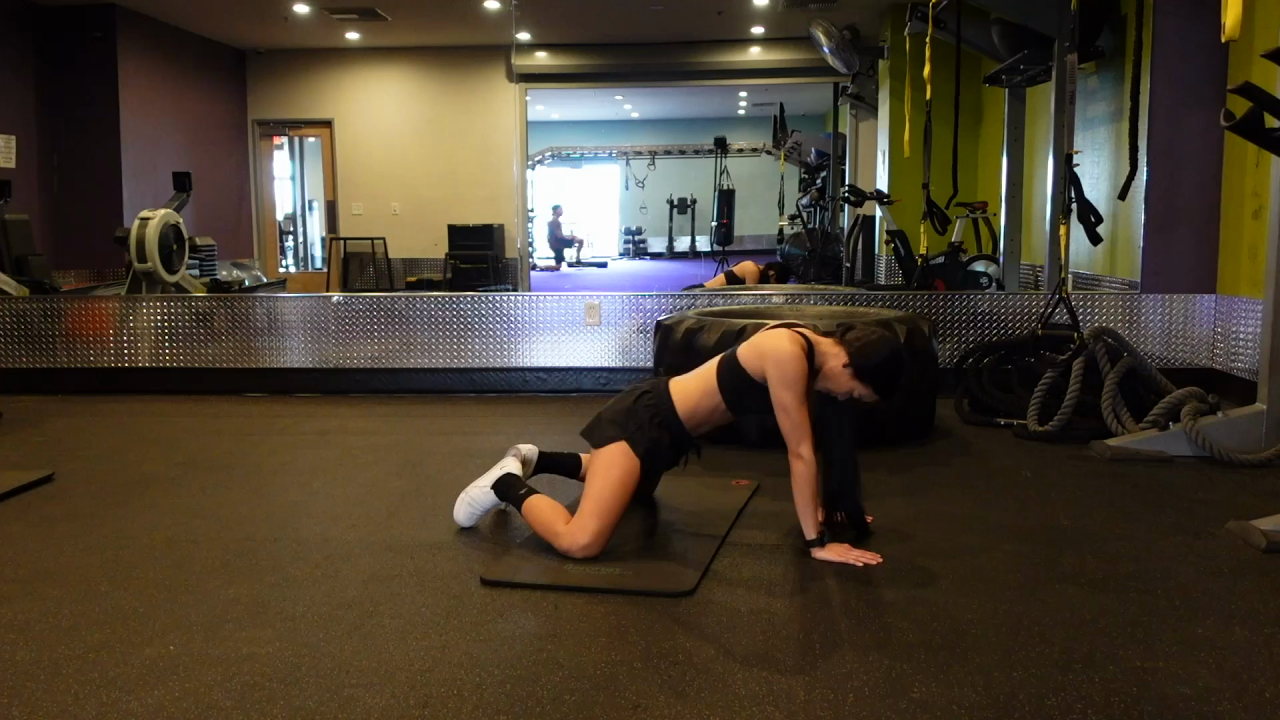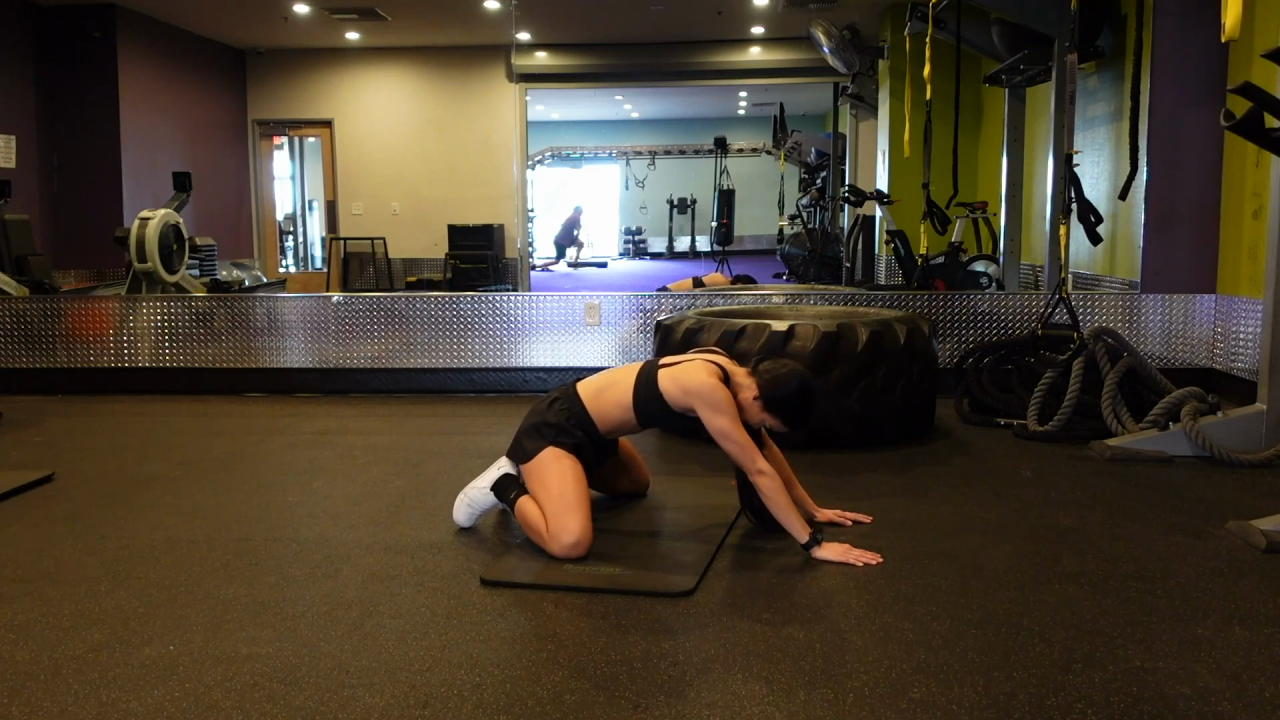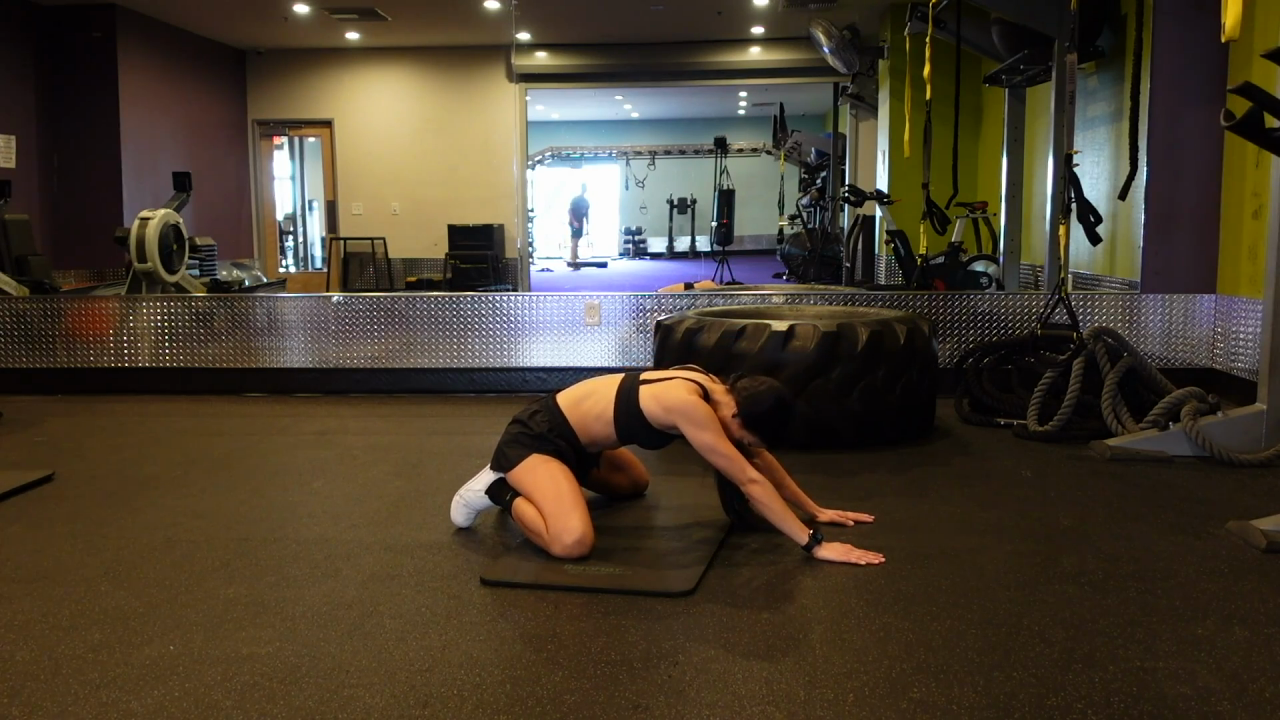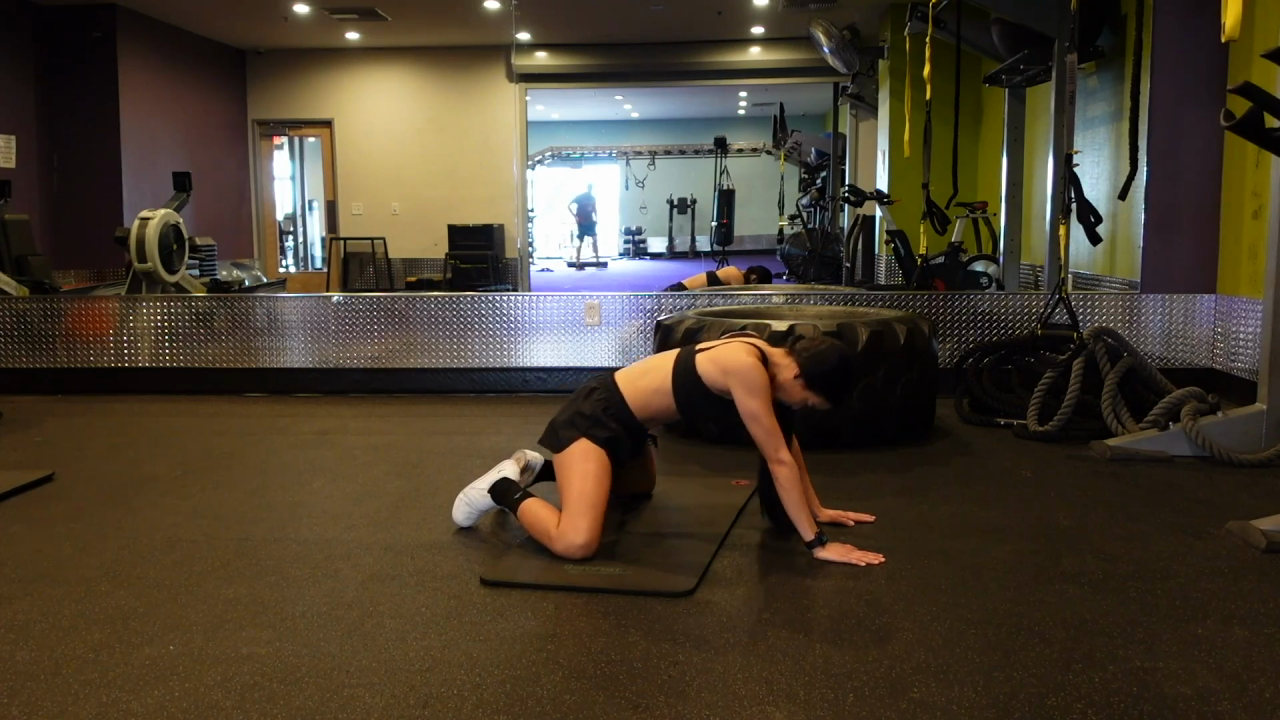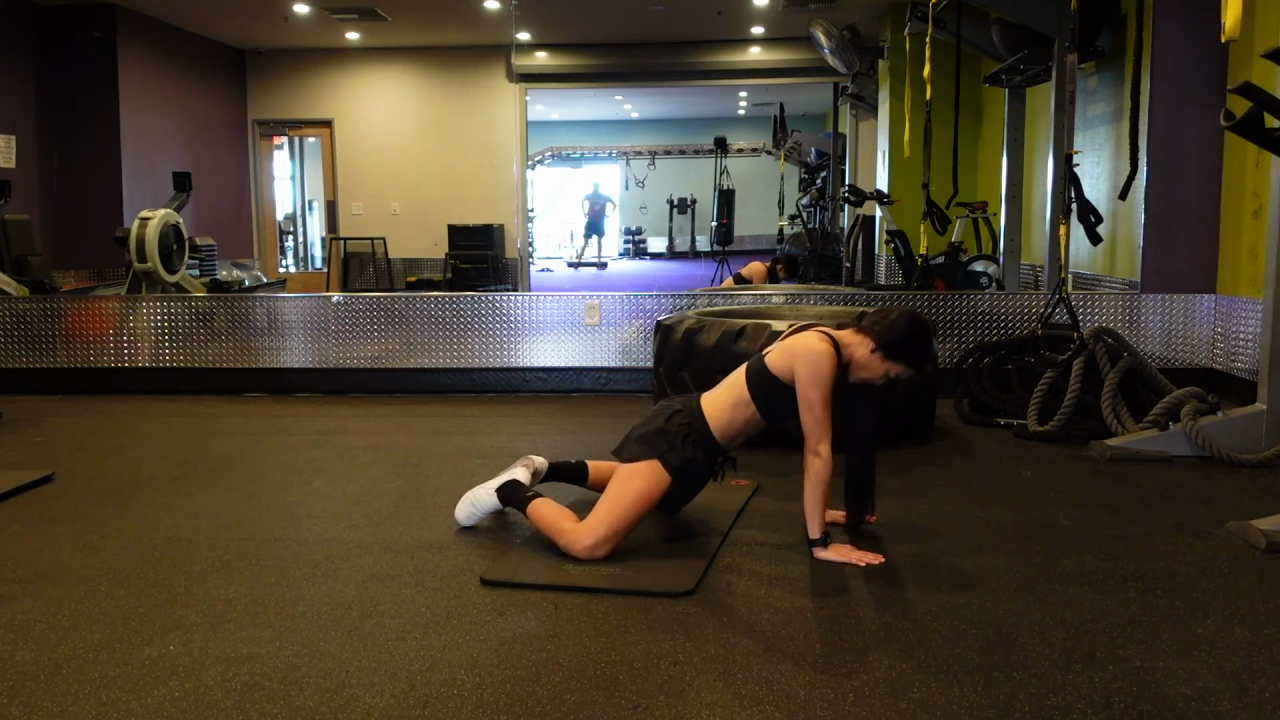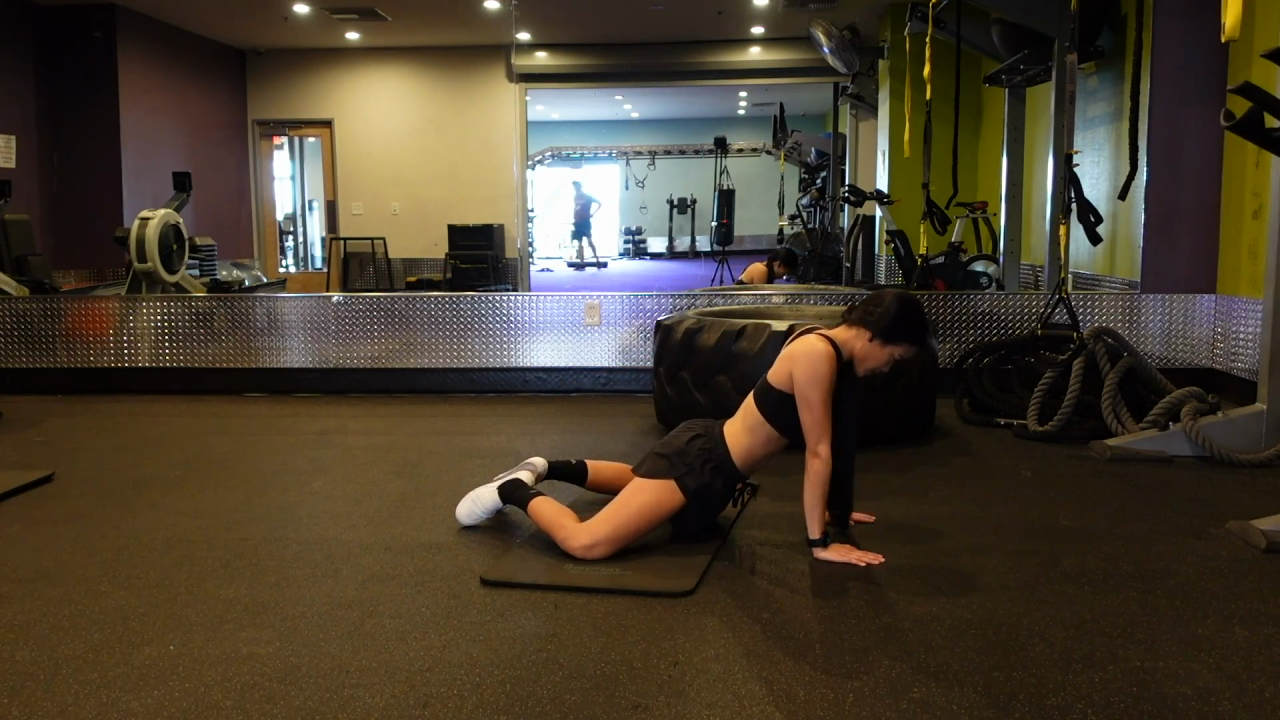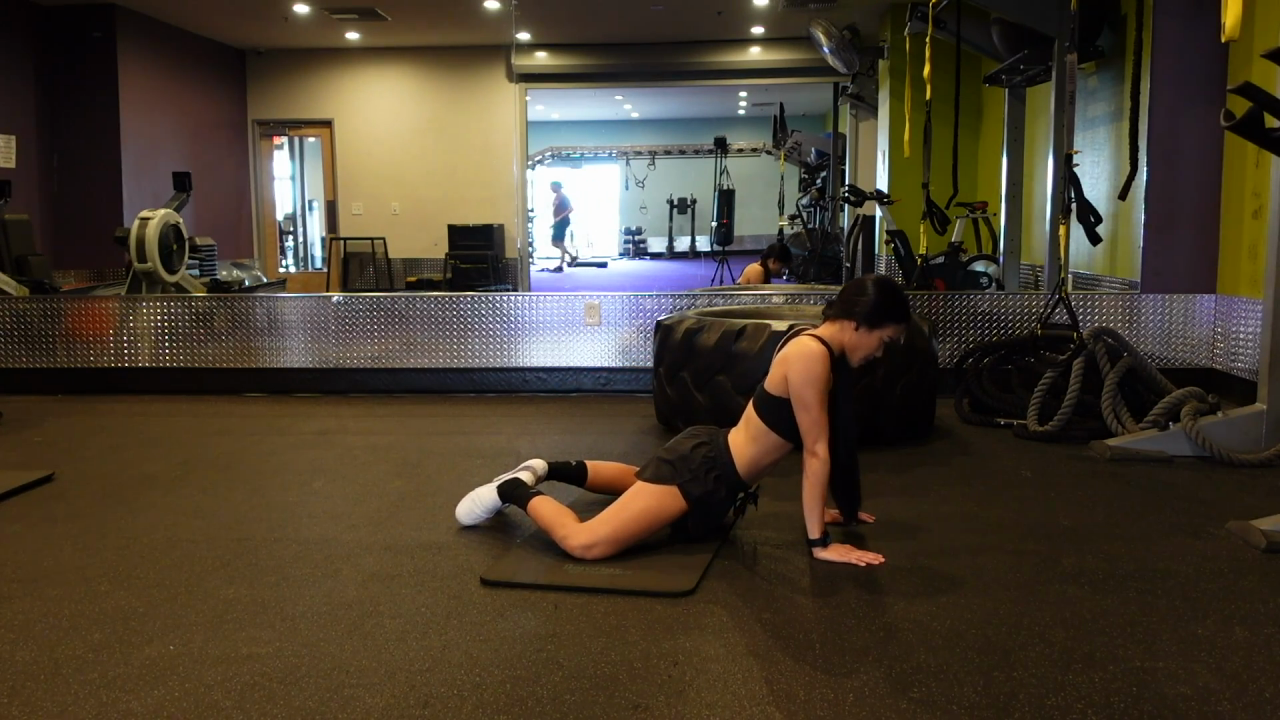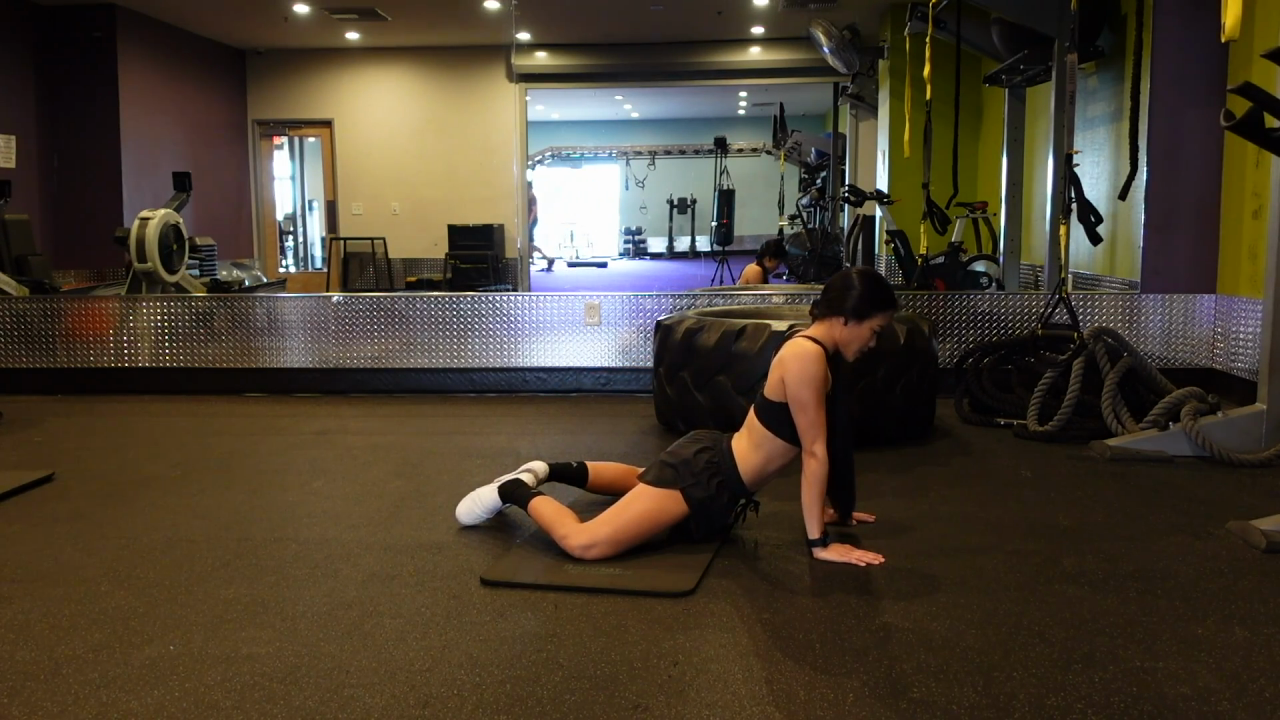
dt=0.7s
person 1, frame 1
left shoulder: (809, 352)
right shoulder: (788, 355)
left elbow: (807, 446)
right elbow: (800, 454)
left wrist: (823, 510)
right wrist: (818, 541)
left hip: (665, 429)
right hip: (642, 422)
left knee: (638, 491)
right knee: (581, 544)
left ankle: (534, 460)
right ankle: (510, 486)
person 1, frame 2
left shoulder: (735, 375)
right shoulder: (708, 388)
left elbow: (768, 452)
right elbow: (759, 471)
left wrist: (813, 510)
right wrist: (812, 543)
left hip: (591, 428)
right hip: (556, 428)
left knee: (636, 486)
right knee: (570, 543)
left ankle: (534, 473)
right ankle: (507, 487)
person 1, frame 3
left shoulder: (713, 391)
right shoulder: (689, 406)
left elbow: (761, 458)
right elbow: (750, 481)
left wrist: (815, 509)
right wrist: (814, 543)
left hip: (573, 436)
right hip: (537, 436)
left knee: (635, 484)
right knee: (573, 542)
left ankle: (543, 480)
right ankle: (502, 490)
person 1, frame 4
left shoulder: (769, 361)
right shoulder: (749, 370)
left elbow: (788, 443)
right elbow: (779, 460)
left wrist: (818, 510)
right wrist: (816, 542)
left hip: (625, 422)
right hip: (595, 418)
left knee: (641, 488)
right knee: (576, 544)
left ankle: (540, 467)
right ankle: (506, 489)
person 1, frame 5
left shoulder: (829, 347)
right shoulder: (819, 353)
left elbow: (817, 447)
right elbow: (818, 452)
left wrist: (819, 510)
right wrist: (819, 541)
left hip: (691, 434)
right hip: (678, 436)
left knee: (636, 487)
right knee: (588, 544)
left ankle: (542, 469)
right ankle: (514, 492)
person 1, frame 6
left shoulder: (829, 348)
right shoulder: (817, 354)
left elbow: (818, 448)
right elbow: (818, 453)
left wrist: (823, 510)
right wrist: (819, 542)
left hip: (710, 456)
right hip: (699, 461)
left knee: (636, 483)
right knee: (586, 544)
left ankle: (546, 470)
right ankle: (516, 491)
person 1, frame 7
left shoulder: (819, 347)
right shoulder: (811, 354)
left elbow: (813, 446)
right elbow: (816, 452)
left wrist: (820, 508)
right wrist: (819, 541)
left hip: (712, 460)
right hip: (702, 467)
left knee: (639, 481)
right knee: (584, 543)
left ankle: (548, 470)
right ankle: (515, 490)
person 1, frame 8
left shoulder: (813, 348)
right shoulder: (807, 356)
left elbow: (812, 447)
right elbow: (814, 453)
left wrist: (822, 509)
right wrist: (819, 542)
left hip: (711, 460)
right hip: (705, 473)
left knee: (640, 481)
right knee: (584, 544)
left ankle: (546, 472)
right ankle: (515, 491)
